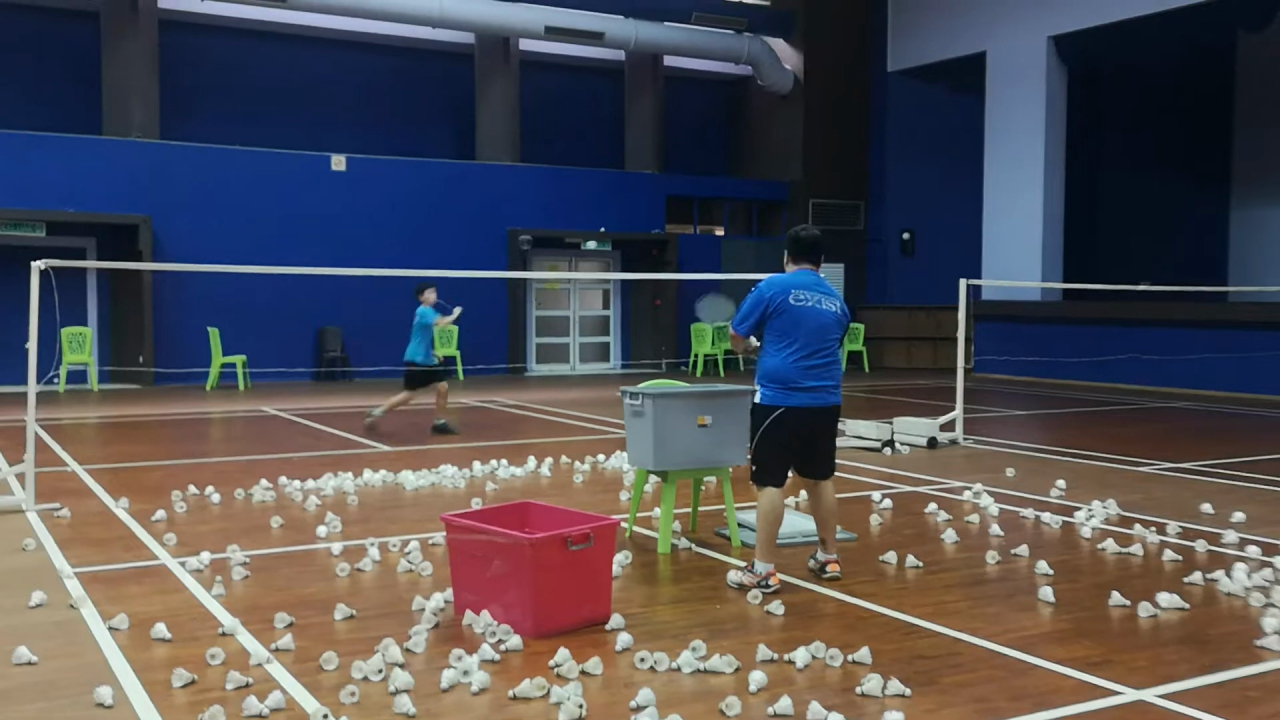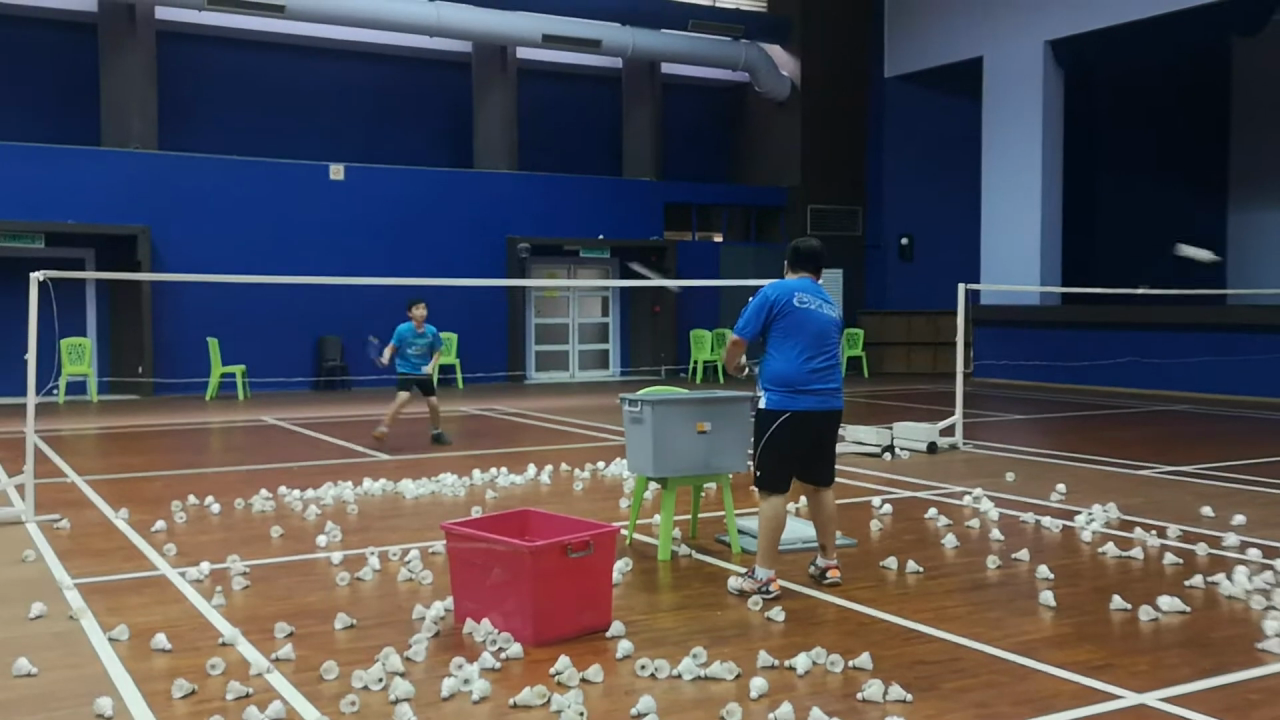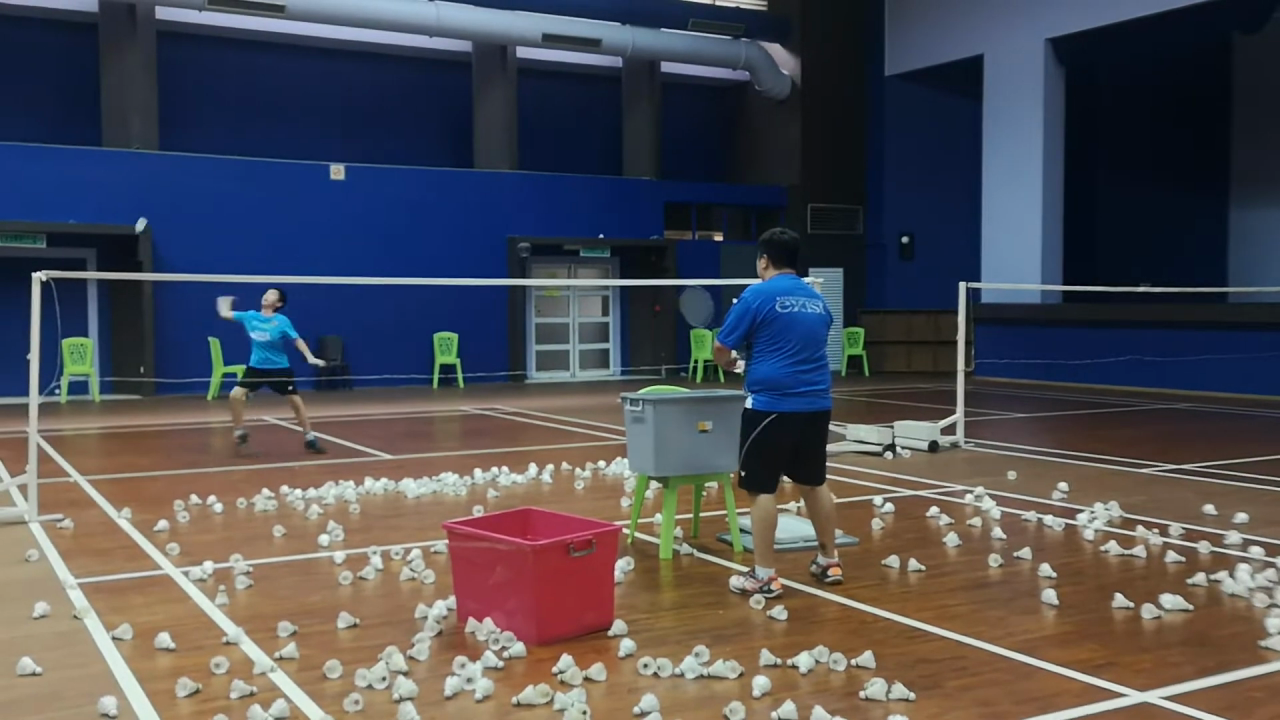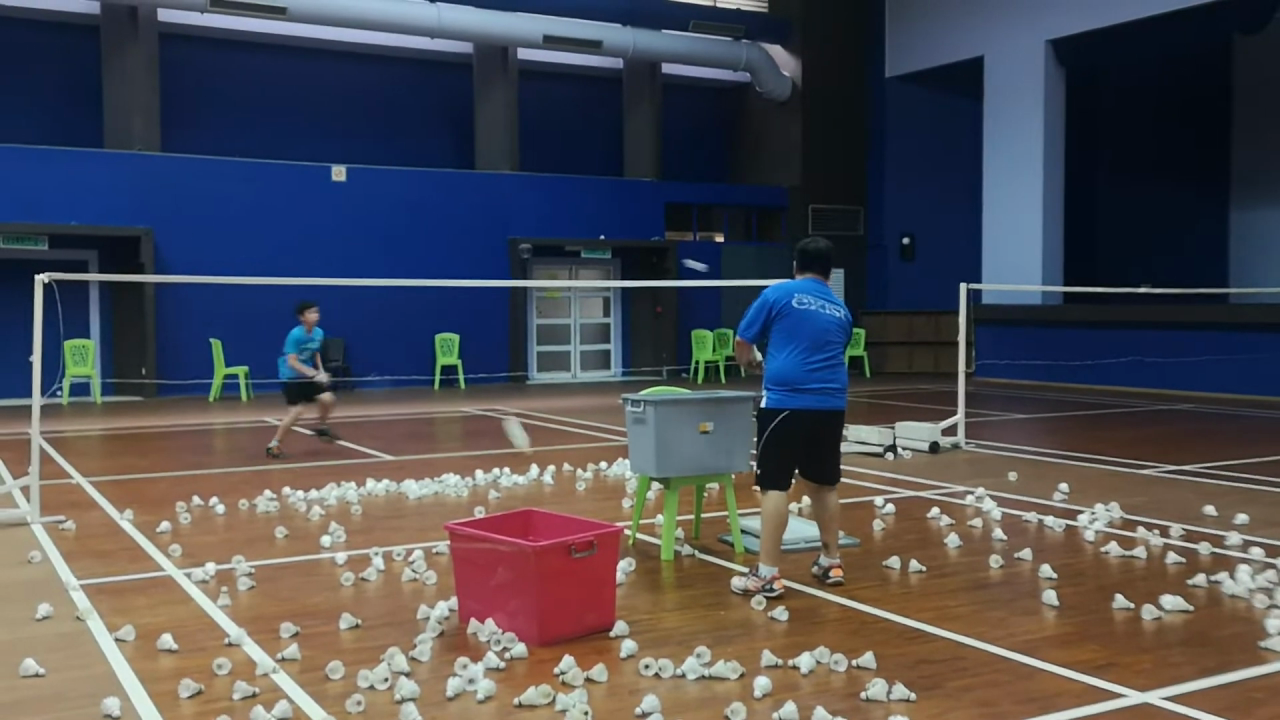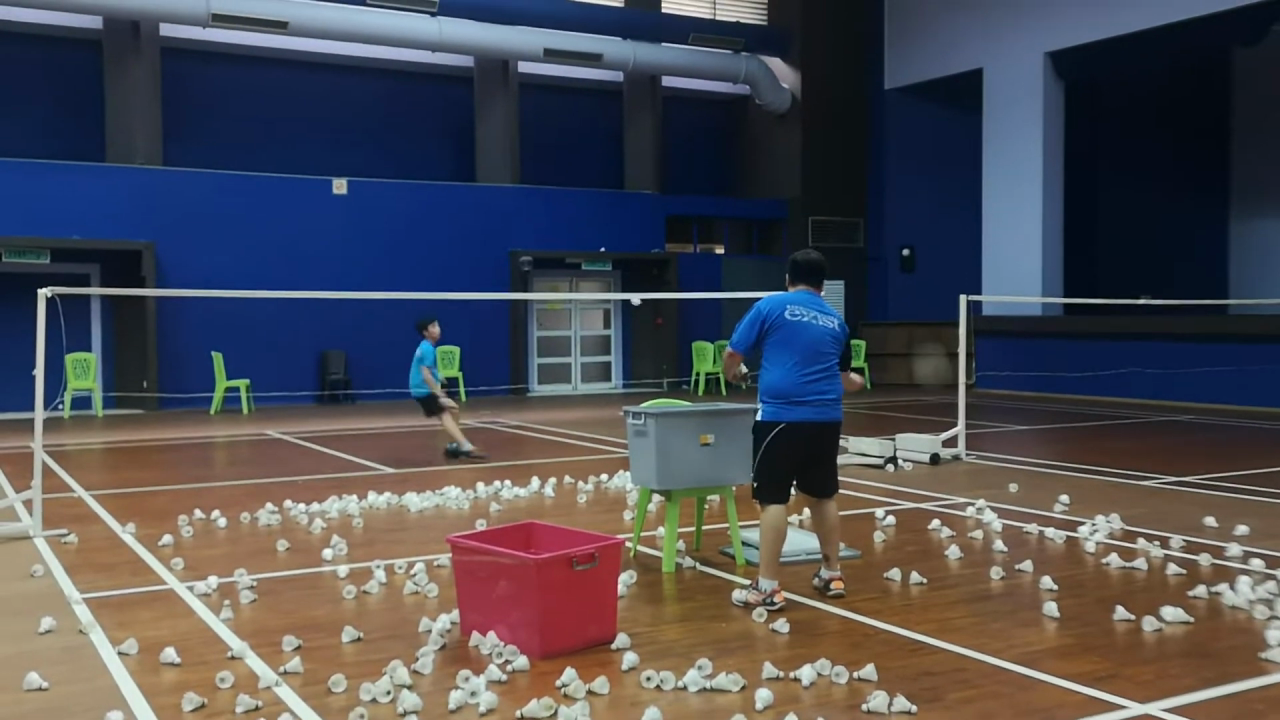
dt=0.7s
person 1, frame 1
left shoulder: (773, 287)
right shoulder: (837, 301)
left elbow: (737, 336)
left wrist: (751, 348)
left hip: (779, 399)
right hip: (825, 401)
left knee: (770, 483)
right knee: (820, 478)
left ankle: (763, 570)
right ankle: (828, 557)
person 1, frame 2
left shoulder: (775, 292)
right shoulder: (831, 306)
left elbow: (738, 341)
left wrist: (733, 366)
left hip: (784, 403)
right hip: (827, 405)
left knee: (773, 488)
right knee: (819, 485)
left ankle: (764, 576)
right ankle: (828, 563)
person 1, frame 3
left shoulder: (757, 296)
right shoulder: (818, 301)
left elbow: (721, 349)
left wrist: (729, 362)
left hip: (771, 405)
right hip: (816, 405)
left knee: (762, 489)
right knee: (814, 483)
left ankle: (764, 576)
right ankle: (829, 562)
person 1, frame 4
left shoulder: (778, 294)
right shoulder: (841, 310)
left elbow: (741, 343)
left wrist: (751, 361)
left hip: (786, 403)
right hip: (831, 405)
left knee: (774, 486)
right knee: (824, 484)
left ankle: (767, 574)
right ankle: (831, 562)
person 1, frame 5
left shoulder: (770, 306)
right shoulder: (835, 321)
left elbow: (733, 354)
left wrist: (733, 373)
right wrist: (852, 382)
left hip: (781, 416)
right hip: (826, 418)
left knee: (773, 499)
right knee: (823, 496)
left ankle: (768, 588)
right ankle: (832, 575)
